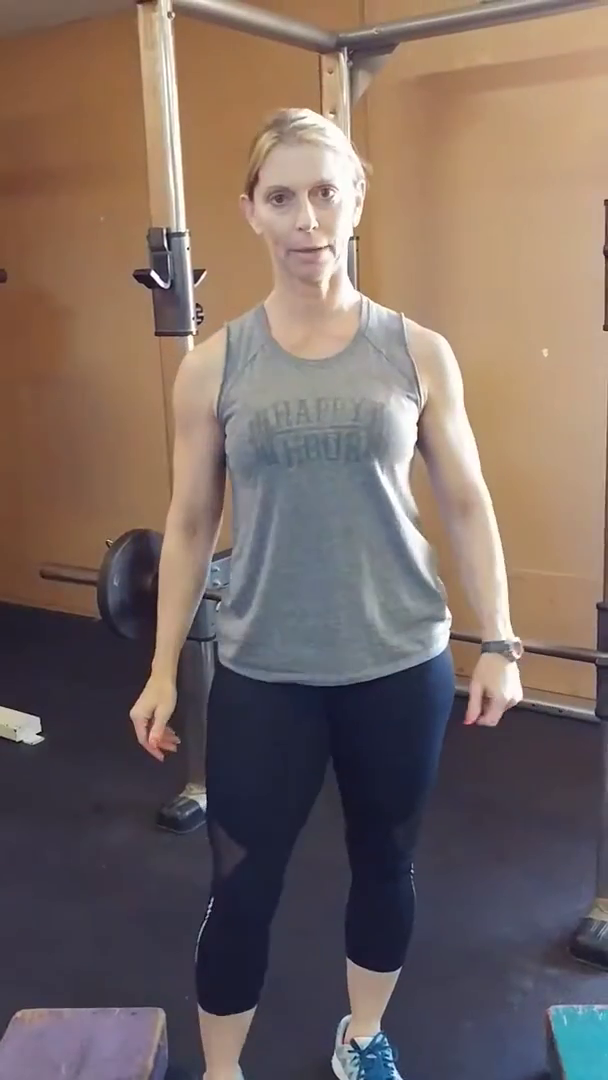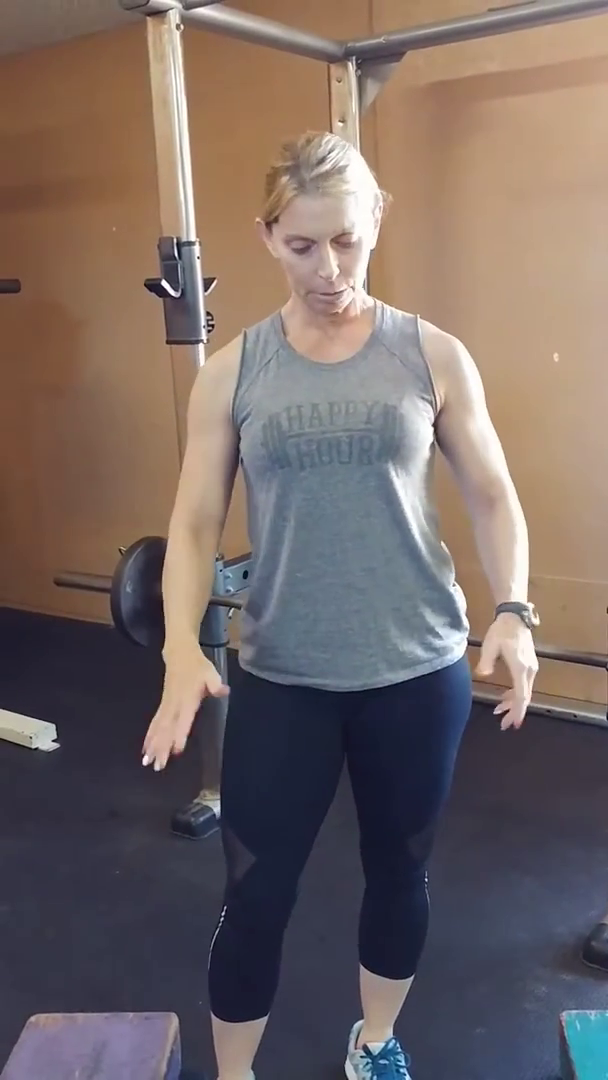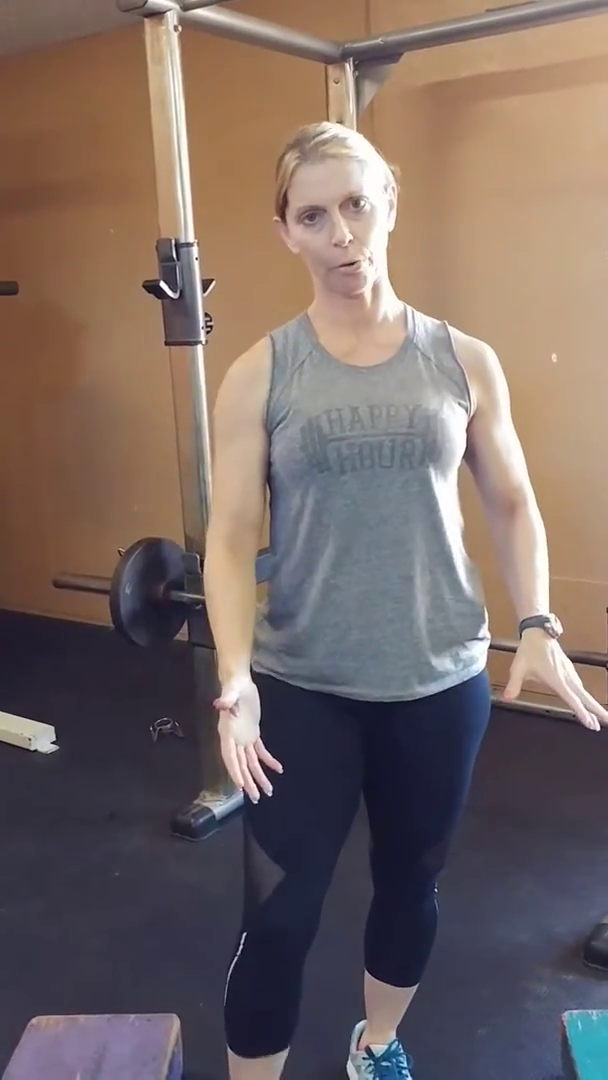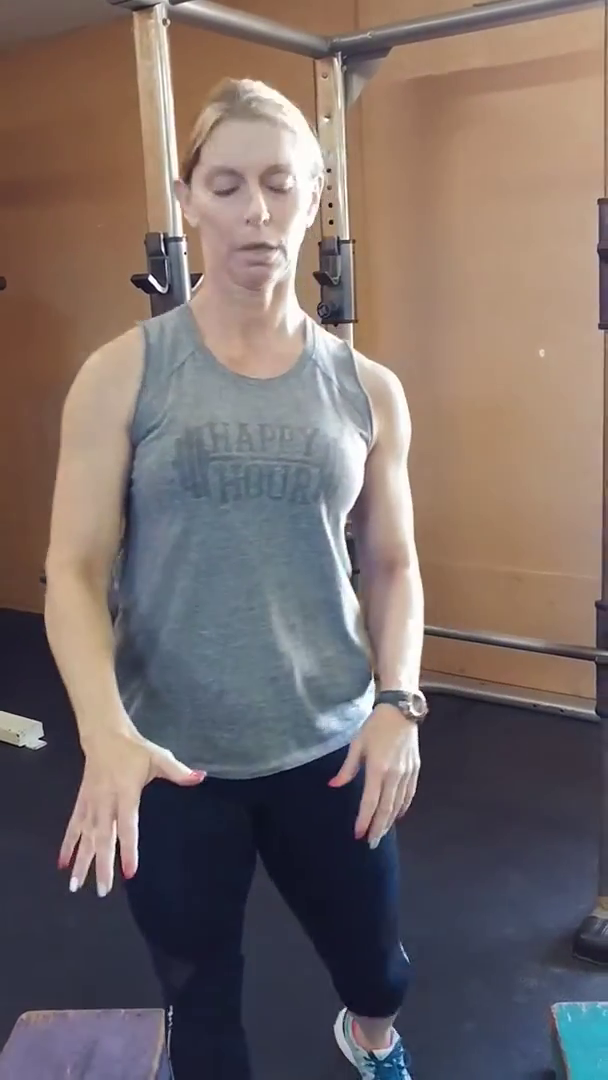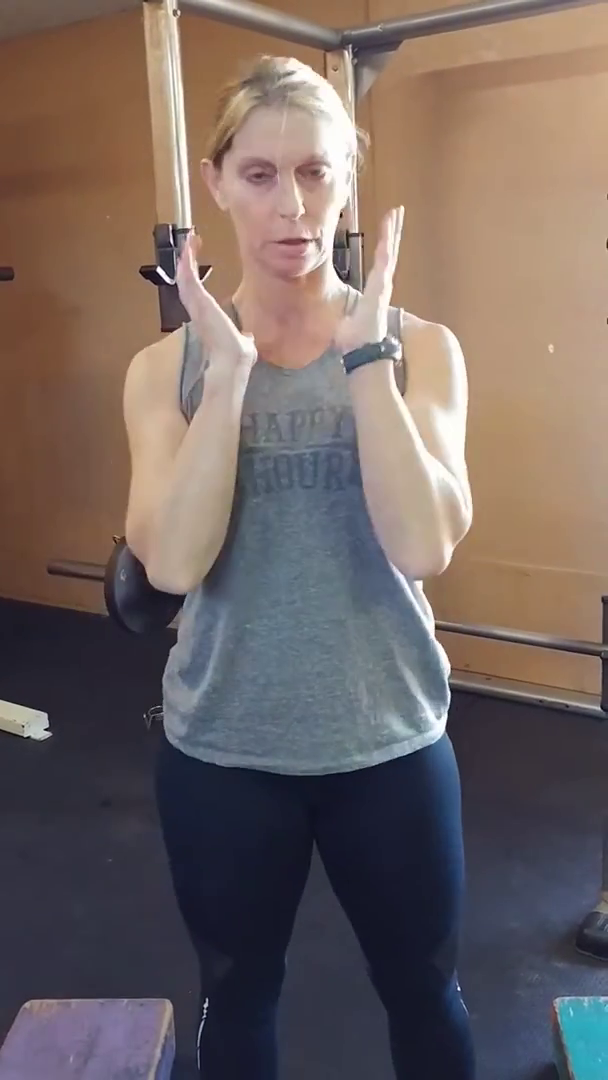
dt=1s
person 1, frame 1
left shoulder: (418, 352)
right shoulder: (215, 366)
left elbow: (466, 507)
right elbow: (189, 526)
left wrist: (497, 642)
right wrist: (163, 669)
left hip: (401, 666)
right hip: (263, 674)
left knee: (385, 864)
right knee: (241, 890)
person 1, frame 2
left shoulder: (433, 355)
right shoulder: (233, 371)
left elbow: (494, 499)
right elbow: (194, 527)
left wrist: (511, 611)
right wrist: (182, 650)
left hip: (420, 670)
right hip: (279, 679)
left knee: (398, 870)
right knee: (256, 894)
person 1, frame 3
left shoulder: (464, 361)
right shoulder: (260, 374)
left elbow: (512, 506)
right elbow: (231, 540)
right wrist: (234, 677)
left hip: (441, 680)
right hip: (301, 687)
left knee: (410, 885)
right knee: (278, 918)
person 1, frame 4
left shoulder: (367, 390)
right shoulder: (122, 374)
left elbow: (392, 567)
right elbow: (73, 571)
left wrist: (398, 702)
right wrist: (106, 734)
left hip: (327, 745)
right hip: (167, 757)
left knee: (375, 963)
person 1, frame 5
left shoulder: (418, 347)
right shoulder: (169, 366)
left elbow: (426, 545)
right elbow: (172, 563)
left wrist: (363, 352)
right wrist: (228, 370)
left hip: (390, 742)
right hip: (222, 753)
left knee: (425, 992)
right knee: (238, 997)
